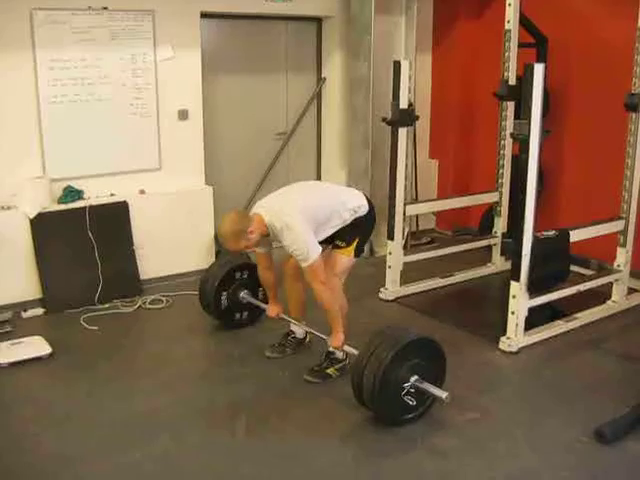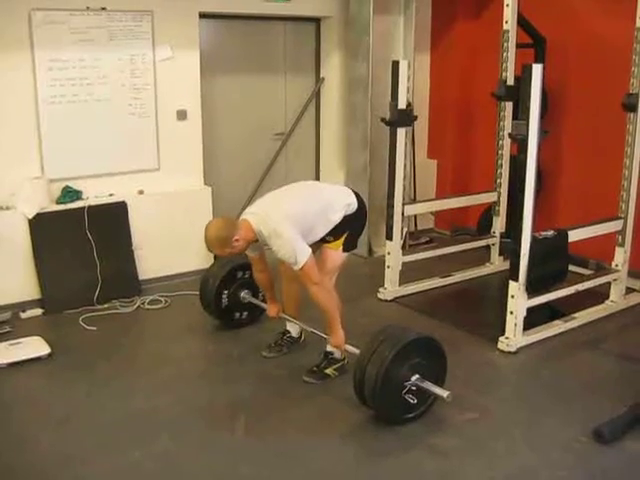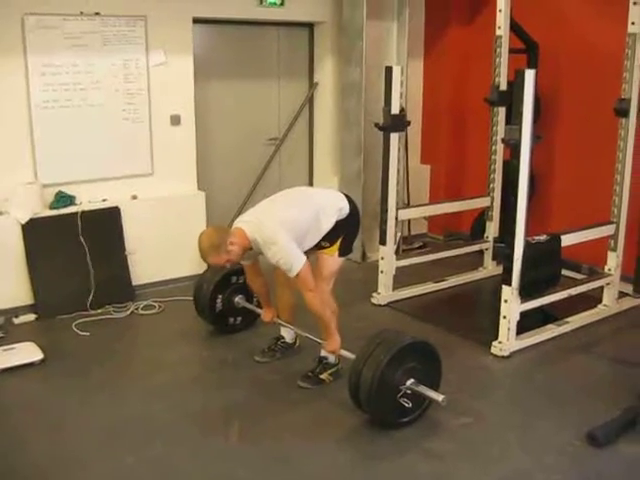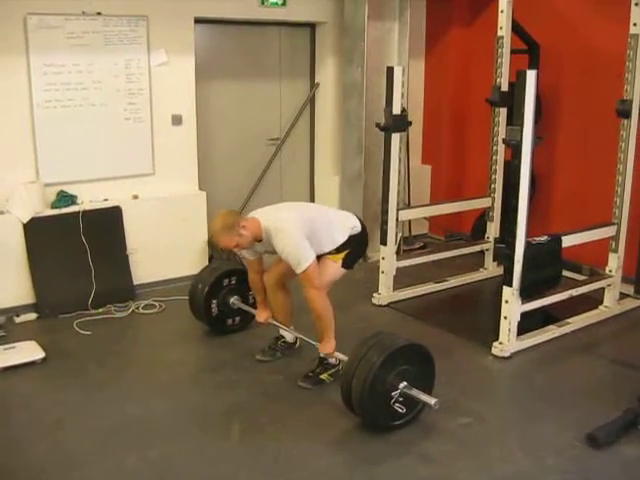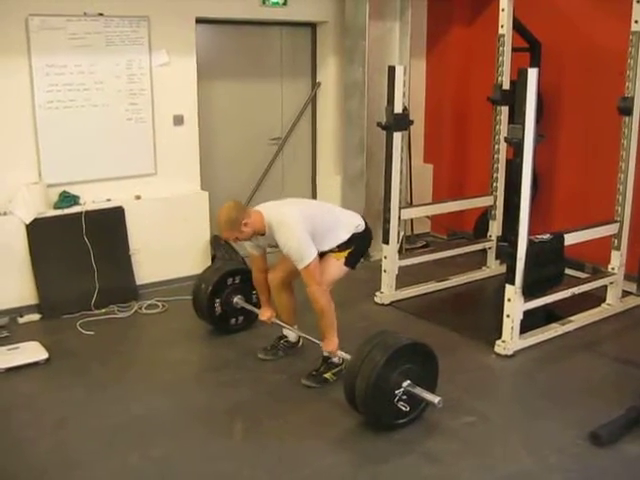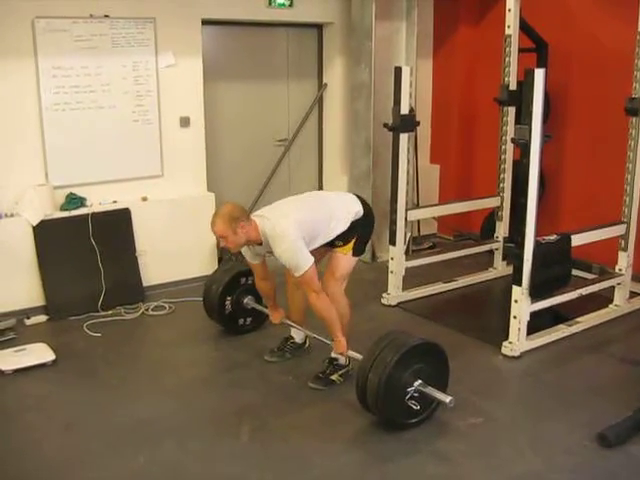
dt=0.5s
person 1, frame 1
left shoulder: (291, 229)
right shoulder: (254, 221)
left elbow: (320, 283)
right elbow: (266, 267)
left wrist: (337, 331)
right wrist: (273, 301)
left hip: (357, 214)
right hip: (330, 211)
left knee: (332, 281)
right knee: (290, 269)
left ankle: (338, 355)
right ankle: (297, 334)
person 1, frame 2
left shoulder: (280, 235)
right shoulder: (245, 226)
left elbow: (315, 284)
right elbow: (260, 270)
left wrist: (337, 330)
right wrist: (271, 301)
left hip: (348, 210)
right hip: (322, 206)
left knee: (324, 280)
right knee: (287, 268)
left ankle: (335, 355)
right ankle: (293, 333)
person 1, frame 3
left shoulder: (274, 242)
right shoulder: (238, 234)
left elbow: (310, 292)
right elbow: (254, 276)
left wrist: (333, 336)
right wrist: (267, 307)
left hip: (341, 215)
right hip: (314, 211)
left knee: (319, 286)
right knee: (282, 275)
left ankle: (330, 360)
right ankle: (287, 339)
person 1, frame 4
left shoulder: (285, 235)
right shoulder: (249, 231)
left elbow: (314, 289)
right elbow: (256, 273)
left wrist: (328, 339)
right wrist: (262, 306)
left hip: (350, 235)
right hip: (322, 233)
left knee: (313, 291)
right knee: (272, 279)
left ankle: (330, 361)
right ankle: (287, 339)
person 1, frame 5
left shoulder: (288, 230)
right shoulder: (252, 224)
left elbow: (316, 285)
right elbow: (259, 271)
left wrist: (331, 337)
right wrist: (266, 305)
left hip: (353, 234)
right hip: (323, 233)
left knee: (316, 289)
right knee: (276, 279)
left ankle: (333, 359)
right ankle: (290, 338)
person 1, frame 6
left shoulder: (283, 239)
right shoulder: (249, 236)
left elbow: (315, 292)
right elbow: (262, 278)
left wrist: (338, 338)
right wrist: (273, 308)
left hip: (354, 216)
right hip: (328, 216)
left knee: (332, 286)
right knee: (294, 276)
left ankle: (340, 361)
right ankle: (297, 339)
